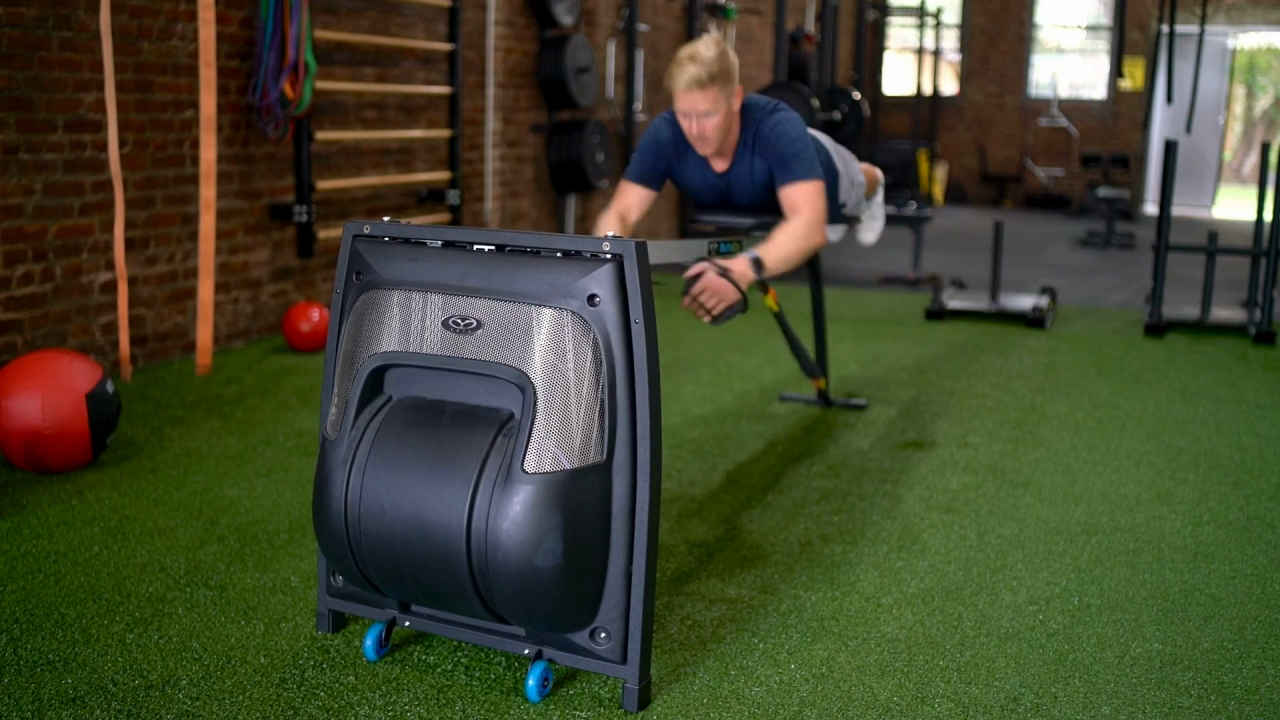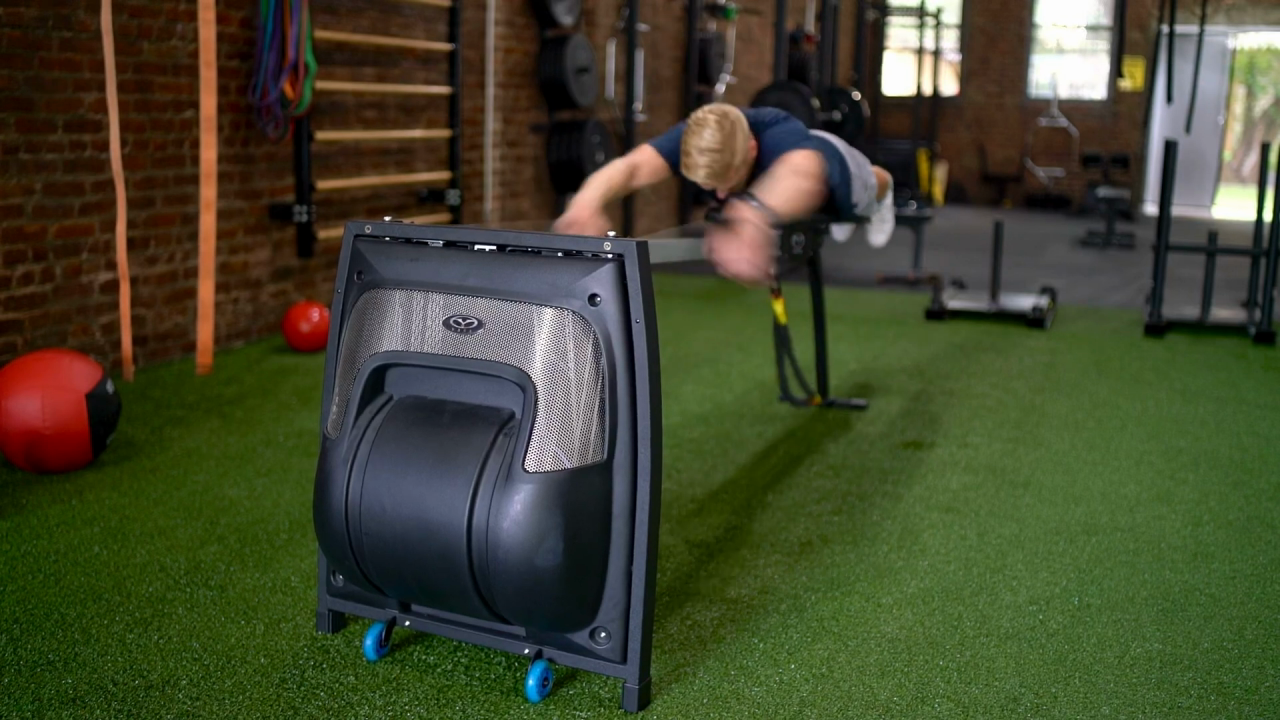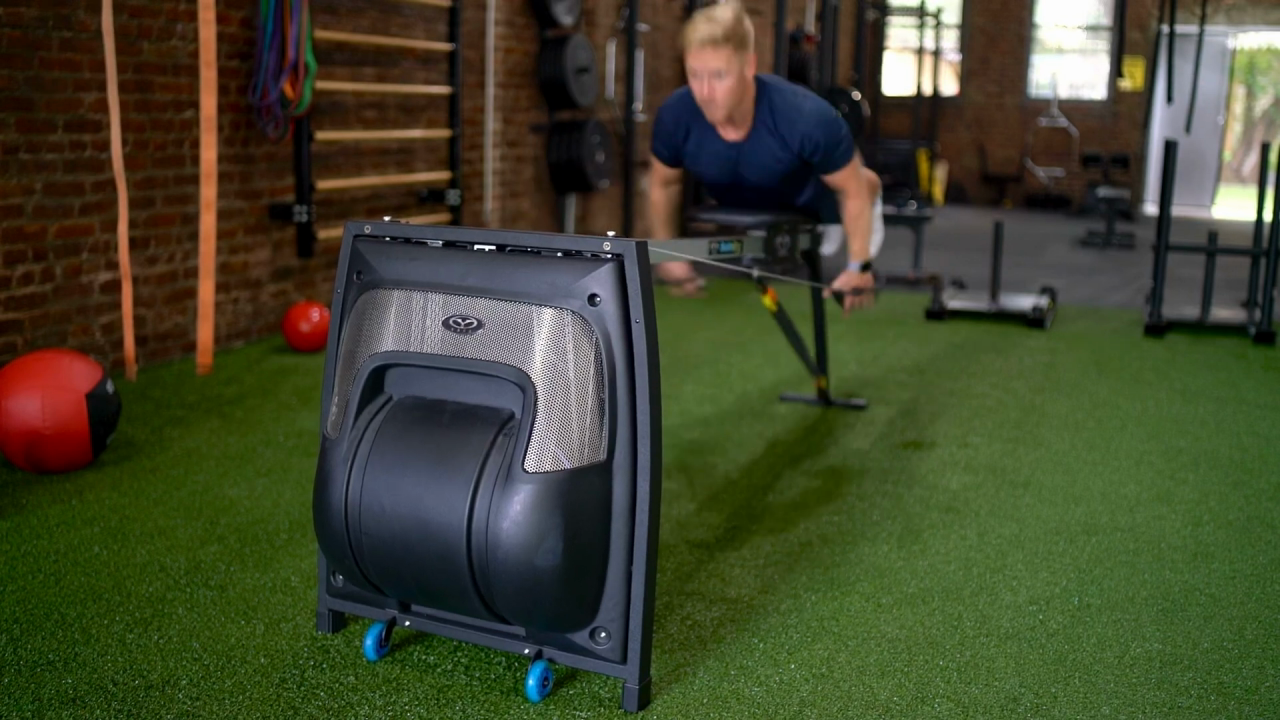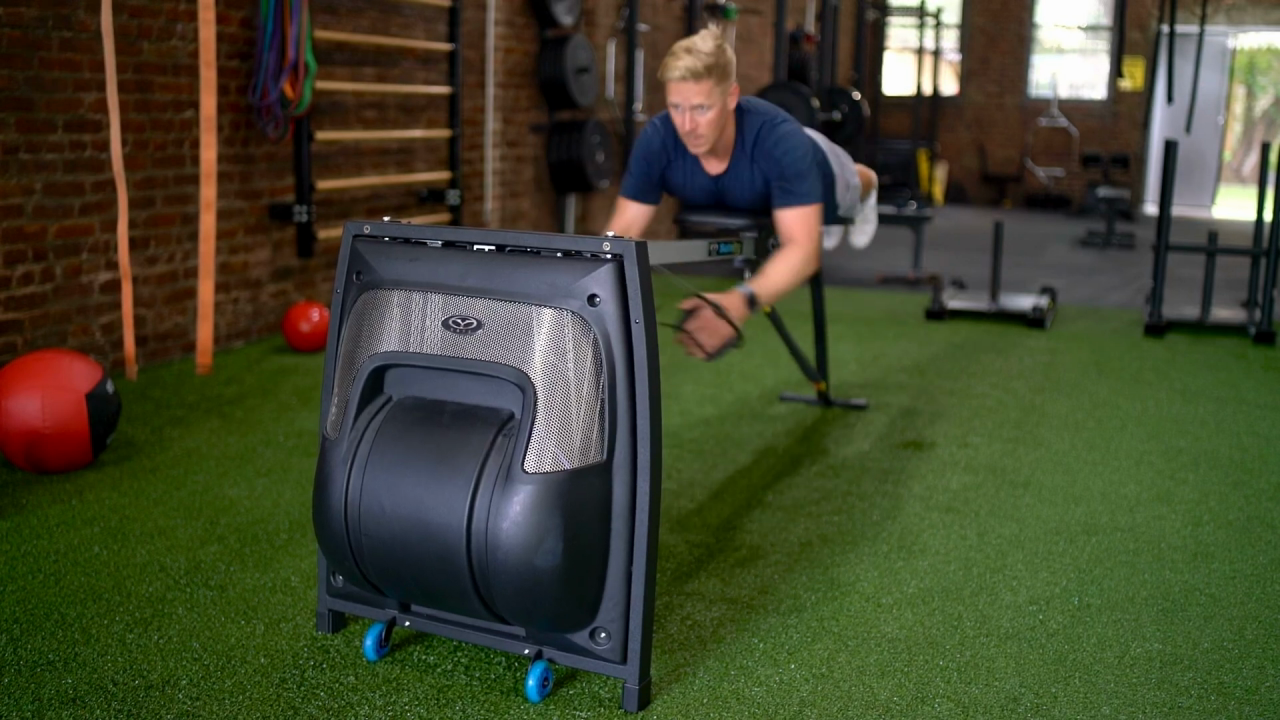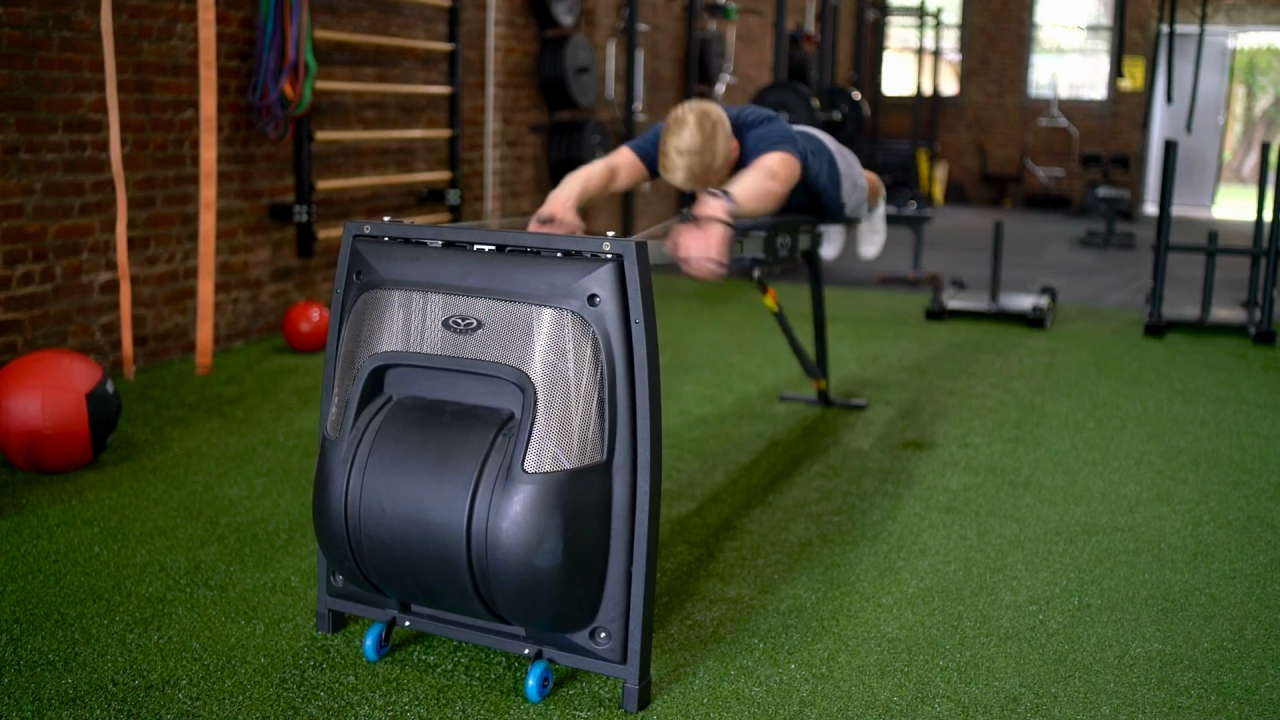
dt=0.4s
person 1, frame 1
left shoulder: (781, 130)
right shoulder: (664, 135)
left elbow: (810, 227)
right elbow: (620, 214)
left wrist: (745, 268)
left ankle: (871, 183)
person 1, frame 2
left shoulder: (783, 138)
right shoulder: (692, 139)
left elbow: (799, 176)
right elbow: (631, 168)
left wrist: (753, 216)
right wrist: (583, 208)
person 1, frame 3
left shoulder: (808, 117)
right shoulder: (675, 115)
left elbow: (848, 190)
right elbow: (662, 183)
left wrist: (859, 265)
left hip: (813, 194)
left ankle: (870, 187)
person 1, frame 4
left shoulder: (782, 141)
right shoulder: (657, 140)
left elbow: (803, 249)
right elbow: (623, 229)
left wrist: (738, 303)
left hip: (806, 172)
person 1, frame 5
left shoulder: (768, 140)
right shoulder: (673, 136)
left elbow: (768, 179)
right elbow: (608, 170)
left wrist: (714, 212)
right wrist: (558, 206)
left hip: (815, 162)
left ankle: (871, 202)
